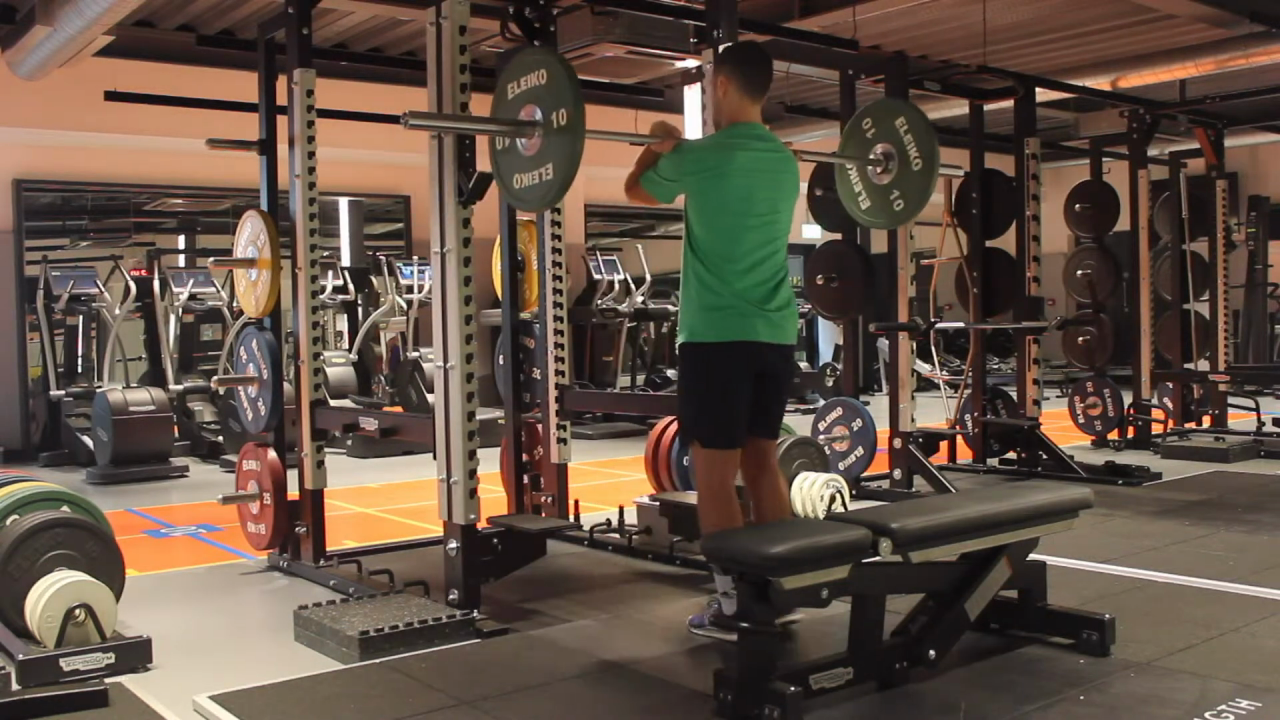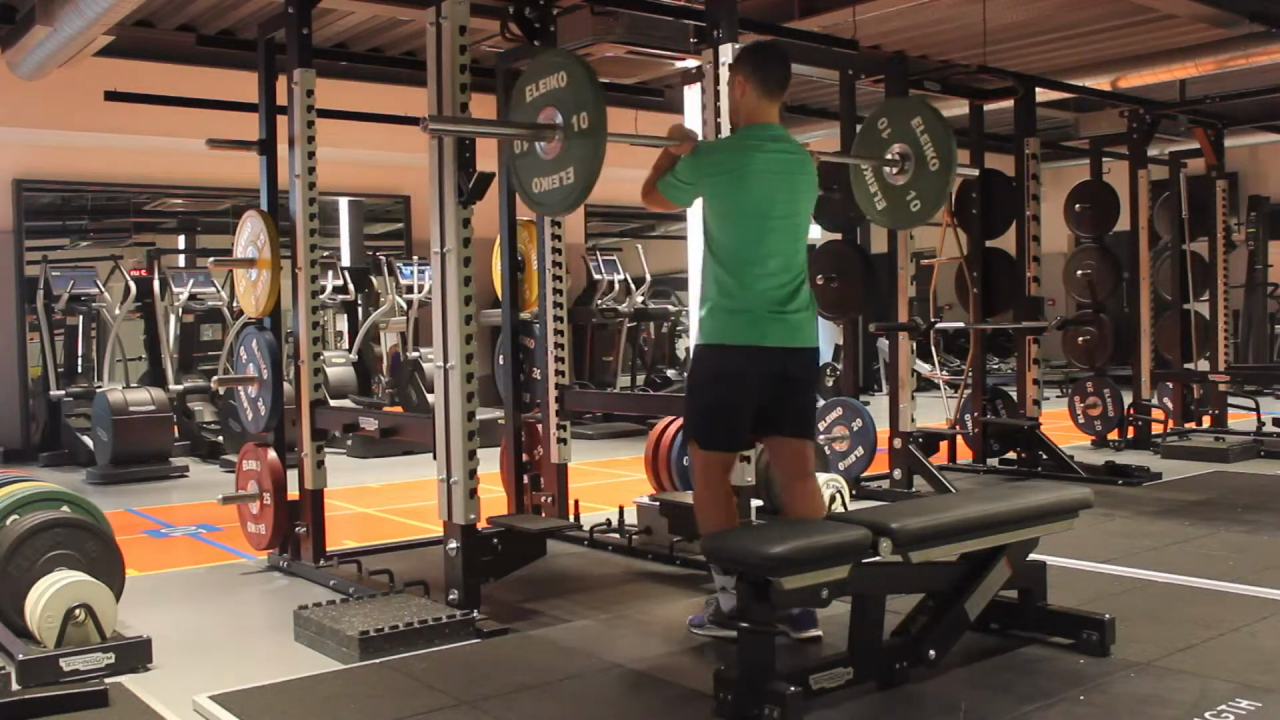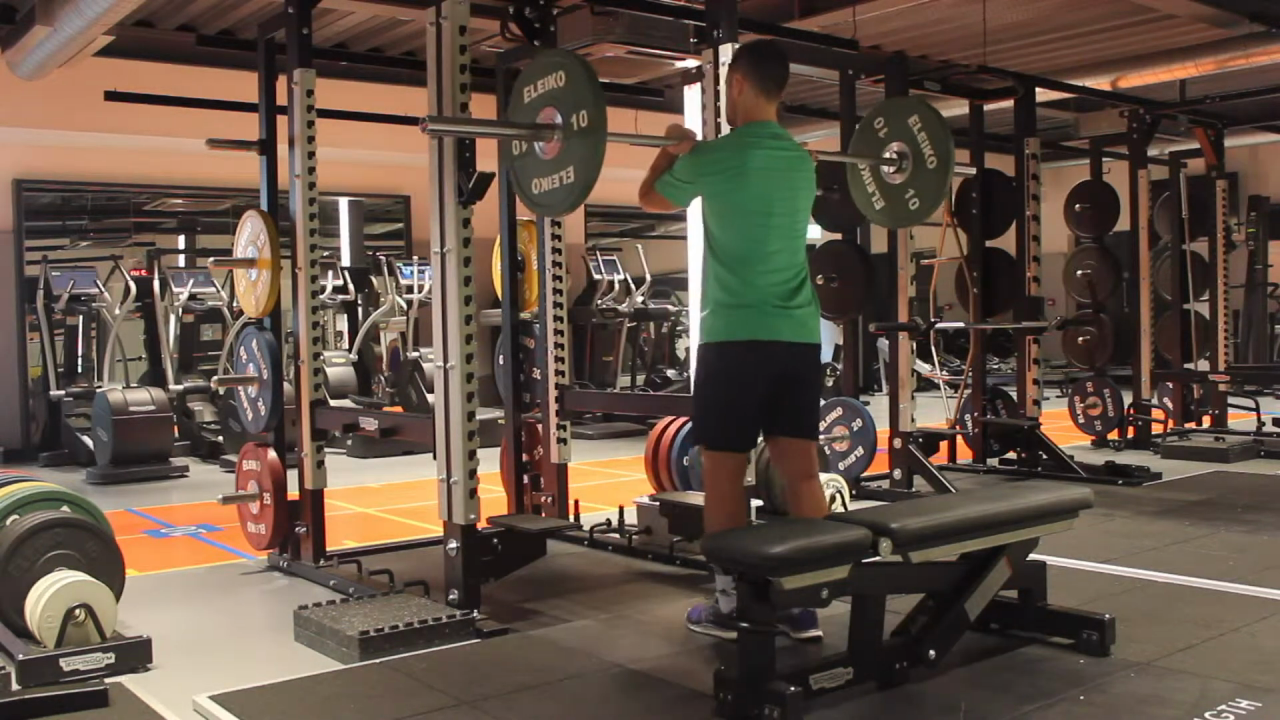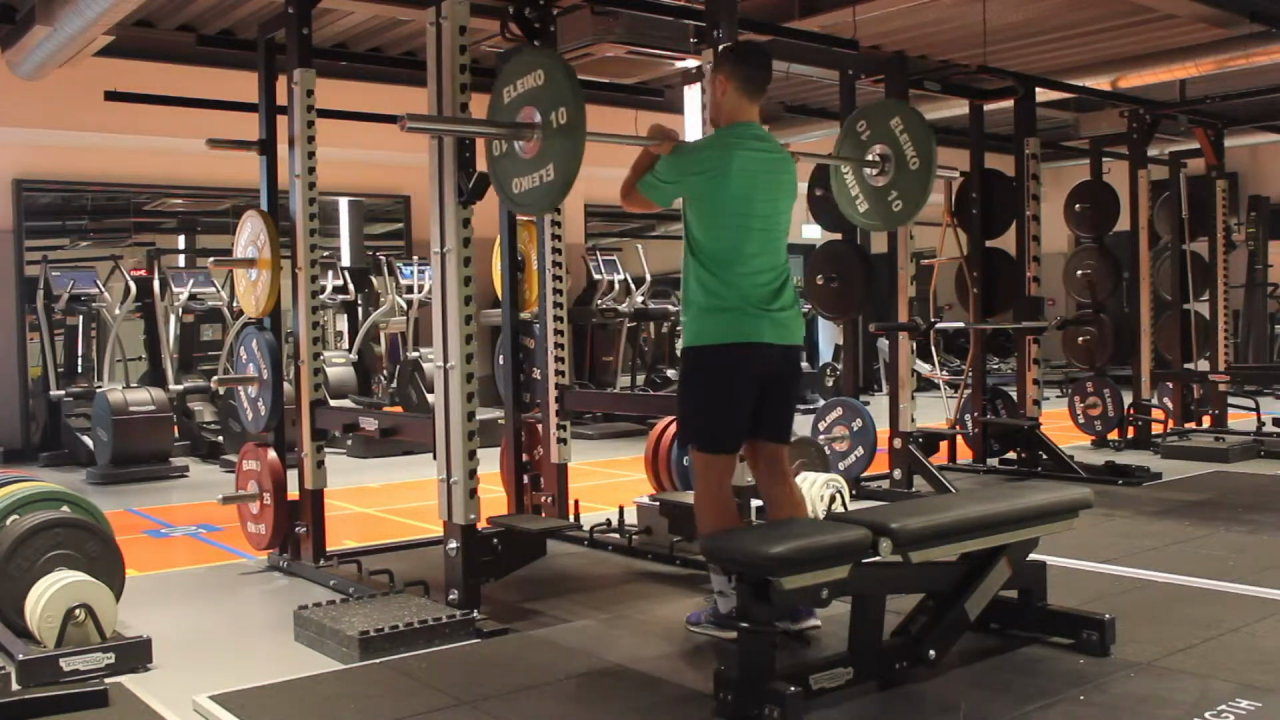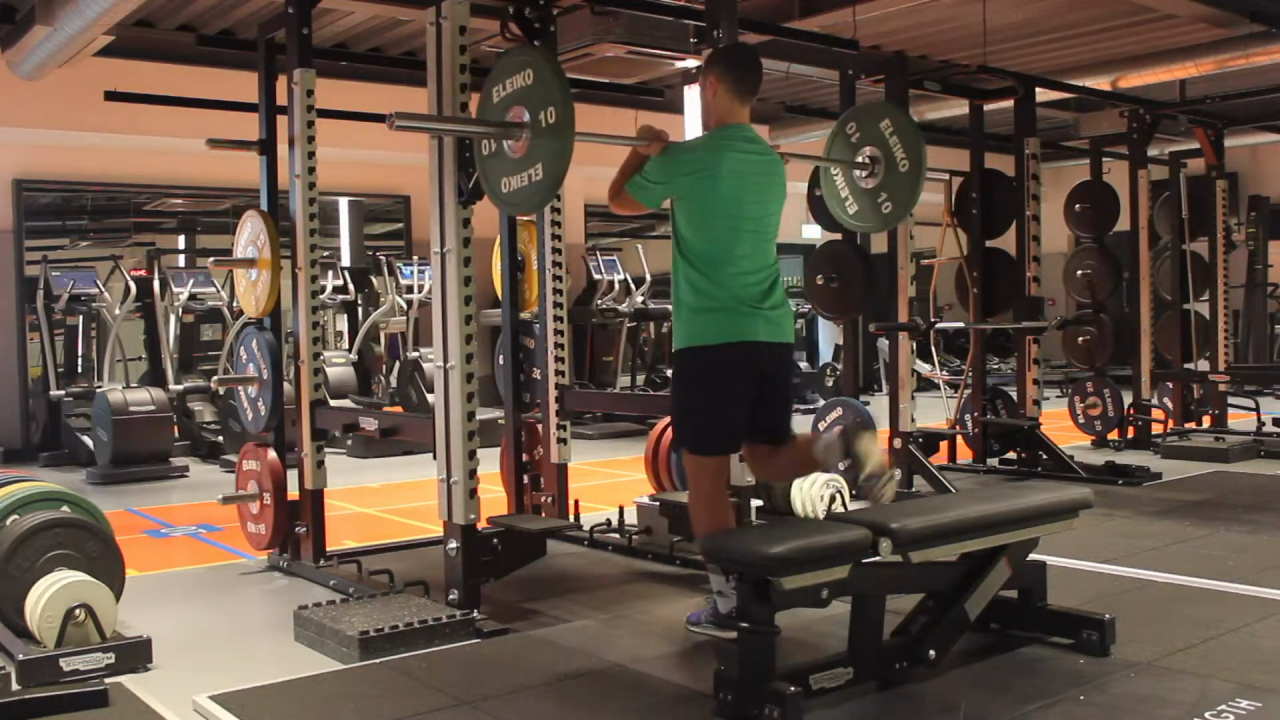
dt=0.3s
person 1, frame 1
left shoulder: (698, 156)
right shoulder: (786, 161)
left elbow: (636, 190)
left wrist: (659, 144)
left hip: (716, 336)
right hip: (775, 335)
left knee: (714, 473)
right knee: (761, 463)
left ankle: (731, 606)
person 1, frame 2
left shoulder: (717, 158)
right shoulder: (804, 163)
left elbow: (653, 197)
left wrist: (675, 149)
left hip: (733, 338)
right hip: (796, 339)
left knee: (711, 470)
right knee: (796, 470)
left ankle: (729, 602)
right ankle: (804, 605)
person 1, frame 3
left shoulder: (715, 156)
right shoulder: (802, 160)
left elbow: (651, 198)
left wrist: (674, 149)
left hip: (736, 336)
right hip: (798, 336)
left knee: (722, 473)
right knee: (801, 470)
left ankle: (729, 605)
right ankle: (804, 606)
person 1, frame 4
left shoulder: (699, 156)
right shoulder: (784, 161)
left elbow: (633, 198)
left wrist: (655, 150)
left hip: (721, 338)
right hip: (782, 335)
left knee: (713, 473)
right knee: (772, 463)
left ankle: (729, 607)
person 1, frame 5
left shoulder: (686, 157)
right shoulder: (771, 163)
left elbow: (622, 200)
left wrist: (643, 153)
left hip: (711, 339)
right hip: (770, 333)
left knee: (706, 475)
right knee: (769, 459)
left ankle: (728, 608)
right ankle: (845, 447)
